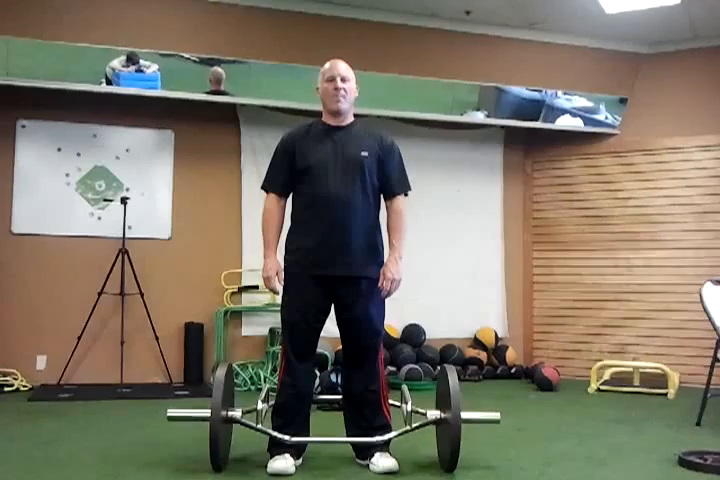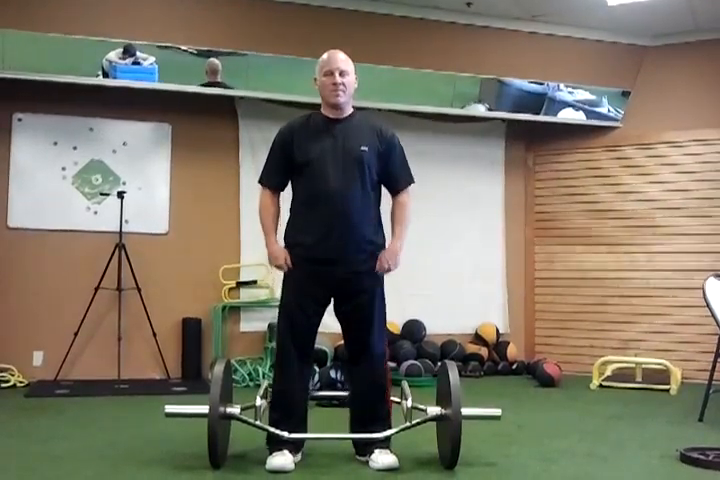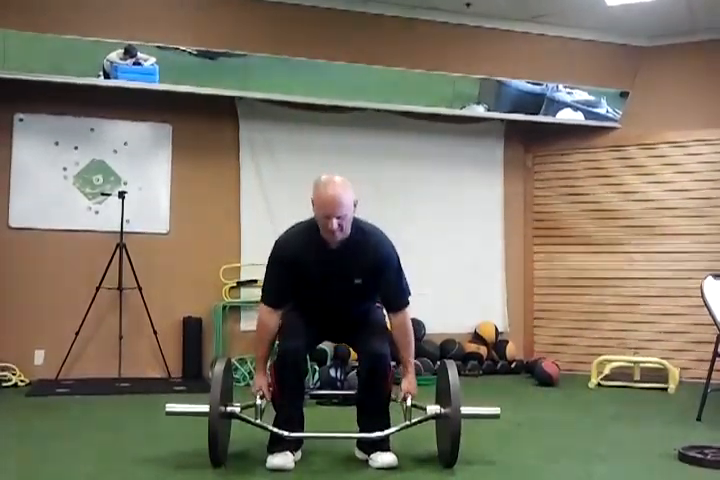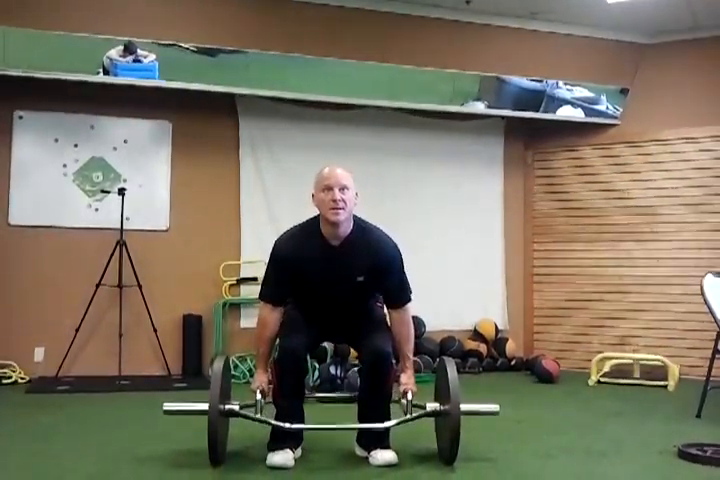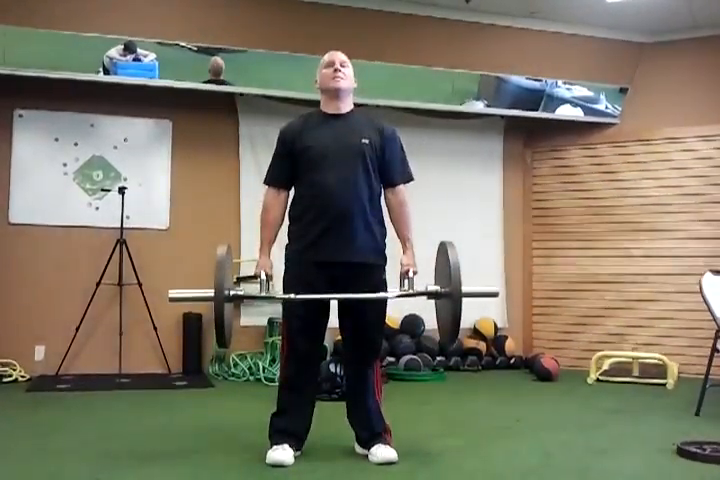
dt=1s
person 1, frame 1
left shoulder: (379, 144)
right shoulder: (295, 141)
left elbow: (396, 201)
right elbow: (275, 199)
left wrist: (395, 257)
right wrist: (270, 254)
left hip: (363, 269)
right hip: (305, 268)
left knee: (365, 356)
right knee: (296, 355)
left ankle: (372, 444)
right ankle: (286, 445)
person 1, frame 2
left shoulder: (379, 135)
right shoulder: (293, 133)
left elbow: (401, 193)
right elbow: (269, 190)
left wrist: (396, 242)
right wrist: (272, 241)
left hip: (363, 264)
right hip: (305, 263)
left knee: (368, 353)
right knee: (293, 351)
left ankle: (373, 442)
right ankle: (285, 442)
person 1, frame 3
left shoulder: (378, 246)
right shoulder: (290, 245)
left elbow: (398, 311)
right elbow: (271, 310)
left wrist: (408, 372)
right wrist: (261, 370)
left hip: (360, 315)
right hip: (305, 313)
left knee: (377, 355)
right knee: (289, 352)
left ankle: (374, 442)
right ankle: (285, 443)
person 1, frame 4
left shoulder: (380, 246)
right shoulder: (290, 245)
left elbow: (399, 309)
right elbow: (271, 308)
left wrist: (407, 368)
right wrist: (261, 368)
left hip: (361, 315)
right hip: (307, 313)
left knee: (380, 352)
right knee: (289, 351)
left ankle: (373, 440)
right ankle: (286, 440)
person 1, frame 5
left shoulder: (379, 132)
right shoulder: (295, 132)
left elbow: (395, 192)
right elbow: (276, 194)
left wrist: (407, 248)
right wrist: (264, 252)
left hip: (365, 257)
right hip: (307, 258)
left knee: (364, 351)
right knee: (301, 351)
left ankle: (371, 436)
right ankle: (286, 437)
